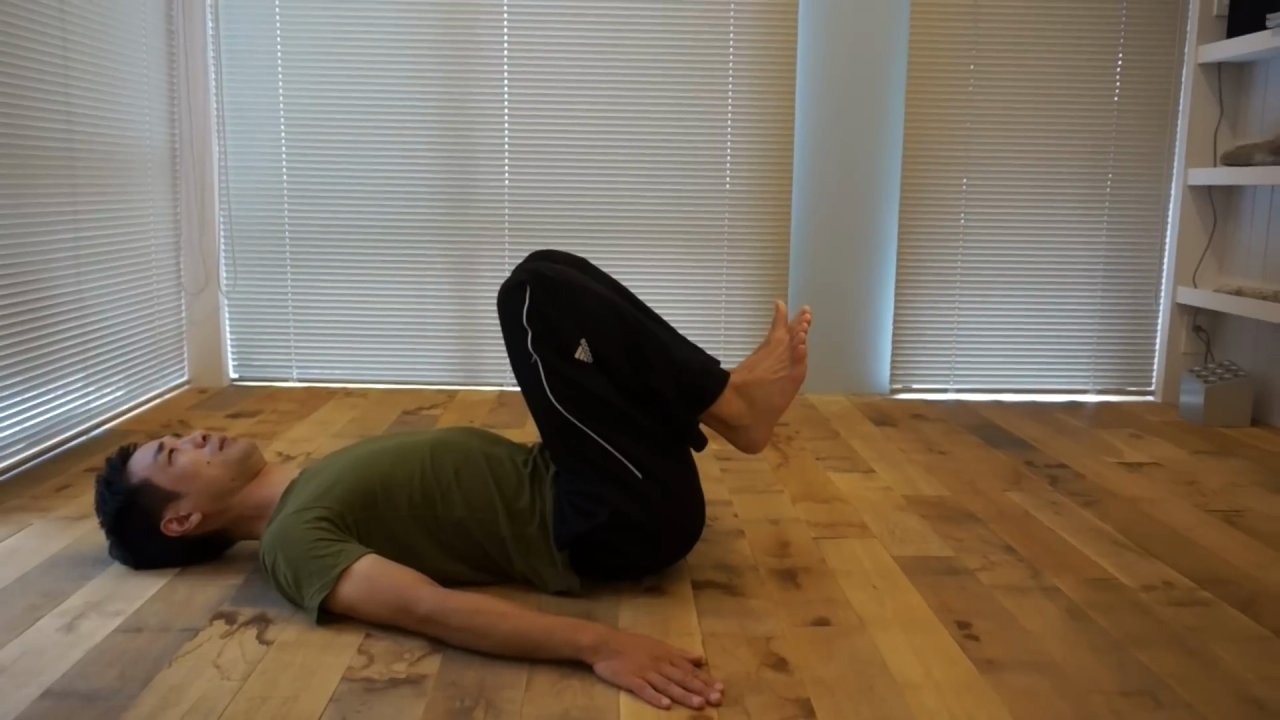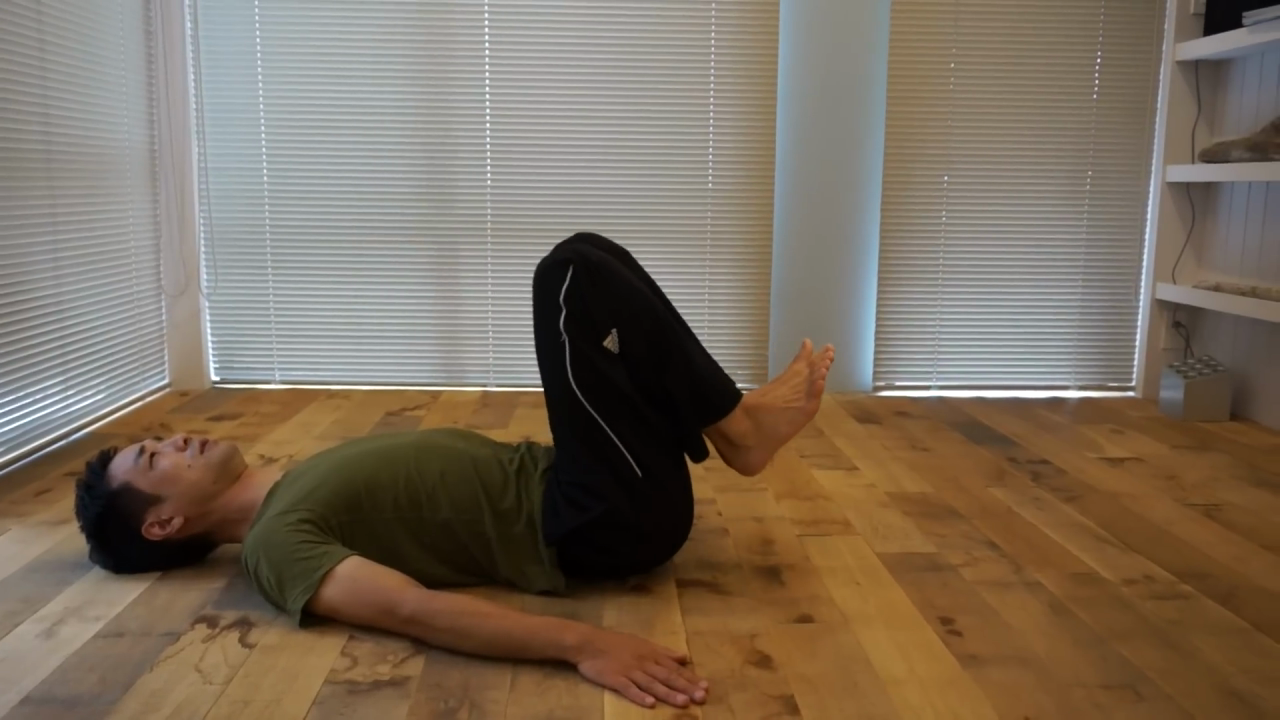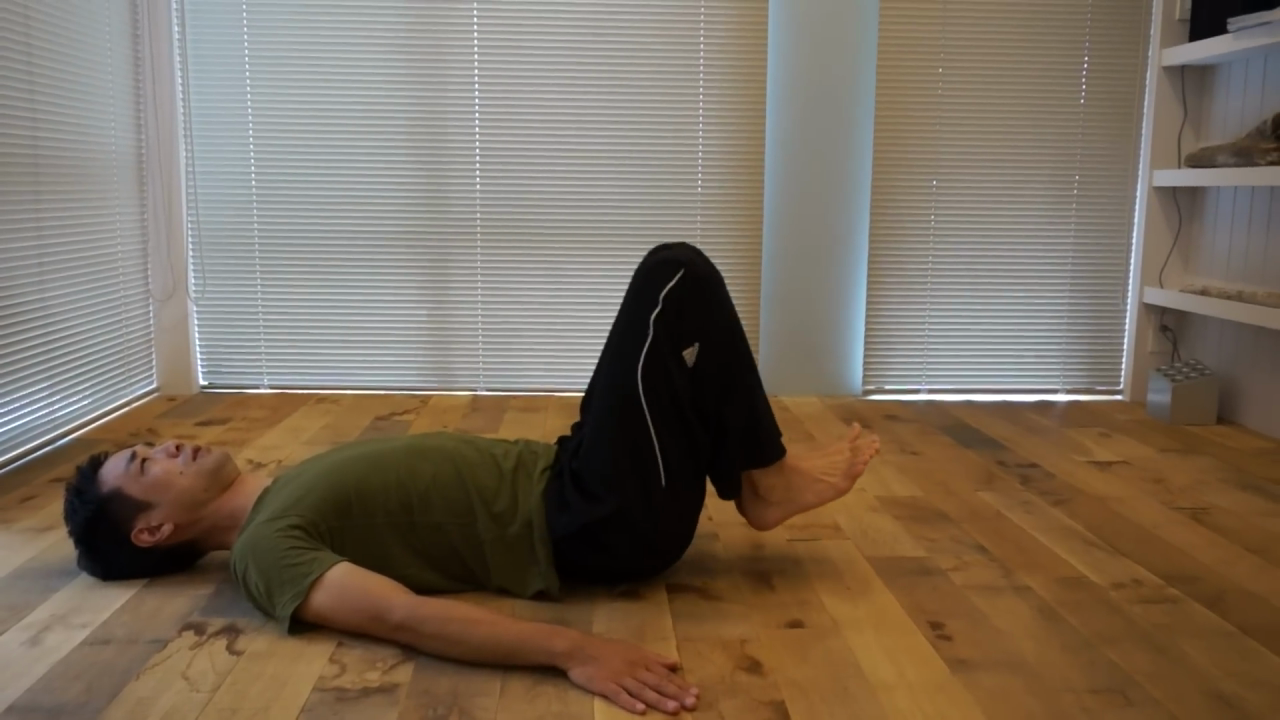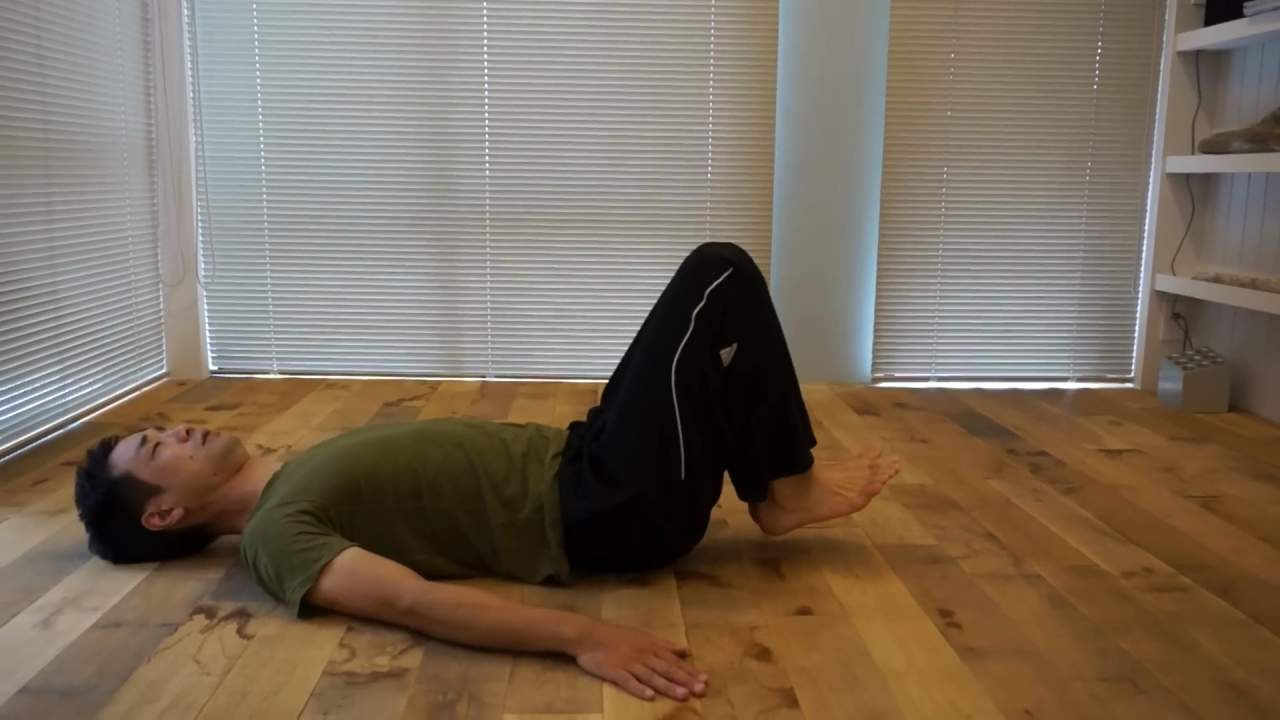
dt=0.7s
person 1, frame 1
left shoulder: (321, 486)
right shoulder: (297, 540)
right elbow: (428, 609)
right wrist: (597, 643)
left hip: (557, 485)
right hip: (617, 526)
left knee: (548, 281)
right knee: (538, 292)
left ankle: (725, 397)
right ankle: (729, 404)
person 1, frame 2
left shoulder: (303, 491)
right shoulder: (279, 545)
right elbow: (414, 610)
right wrist: (583, 642)
left hip: (545, 481)
right hip: (603, 527)
left knee: (586, 261)
right knee: (575, 274)
left ankle: (733, 418)
right ankle: (736, 426)
person 1, frame 3
left shoulder: (291, 498)
right shoulder: (269, 550)
right elbow: (403, 615)
right wrist: (573, 649)
left hip: (556, 476)
right hip: (597, 525)
left knee: (673, 272)
right knee: (677, 283)
left ankle: (760, 475)
right ankle: (763, 482)
person 1, frame 4
left shoulder: (300, 480)
right shoulder: (278, 536)
right elbow: (413, 602)
right wrist: (582, 634)
left hip: (574, 461)
right hip: (607, 512)
left knee: (717, 274)
right knee: (720, 278)
left ankle: (783, 480)
right ankle: (782, 491)
